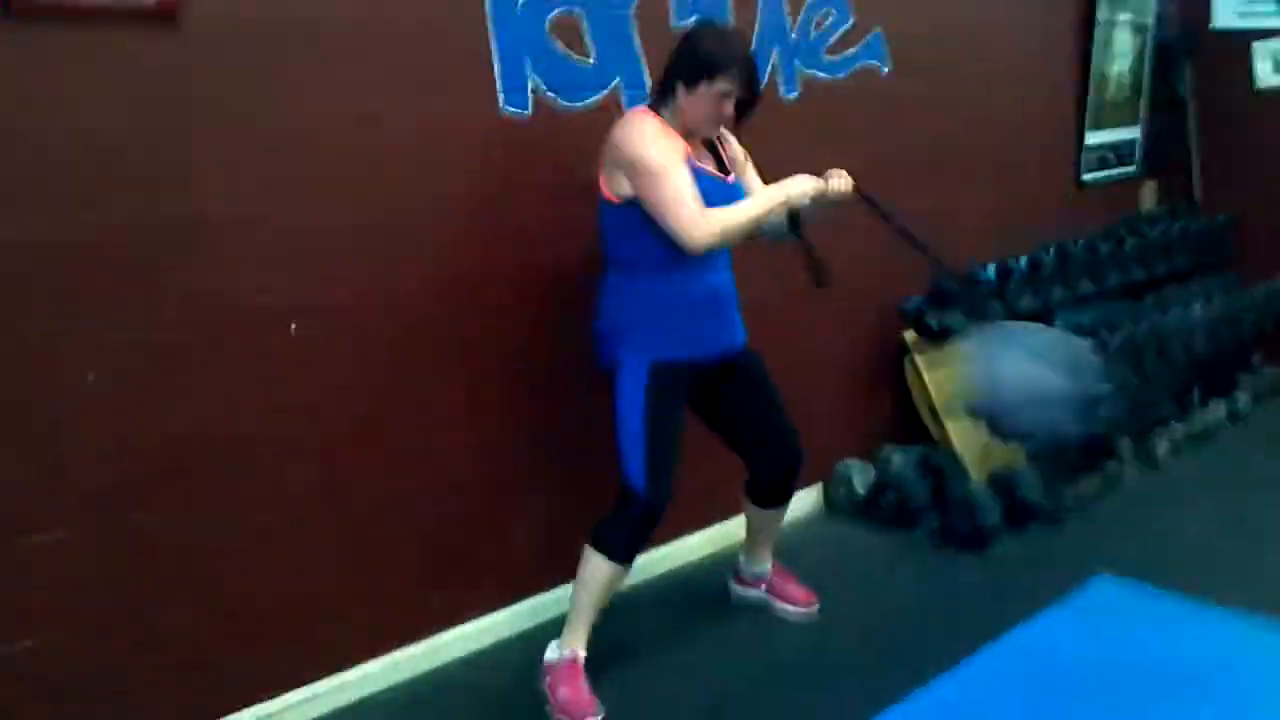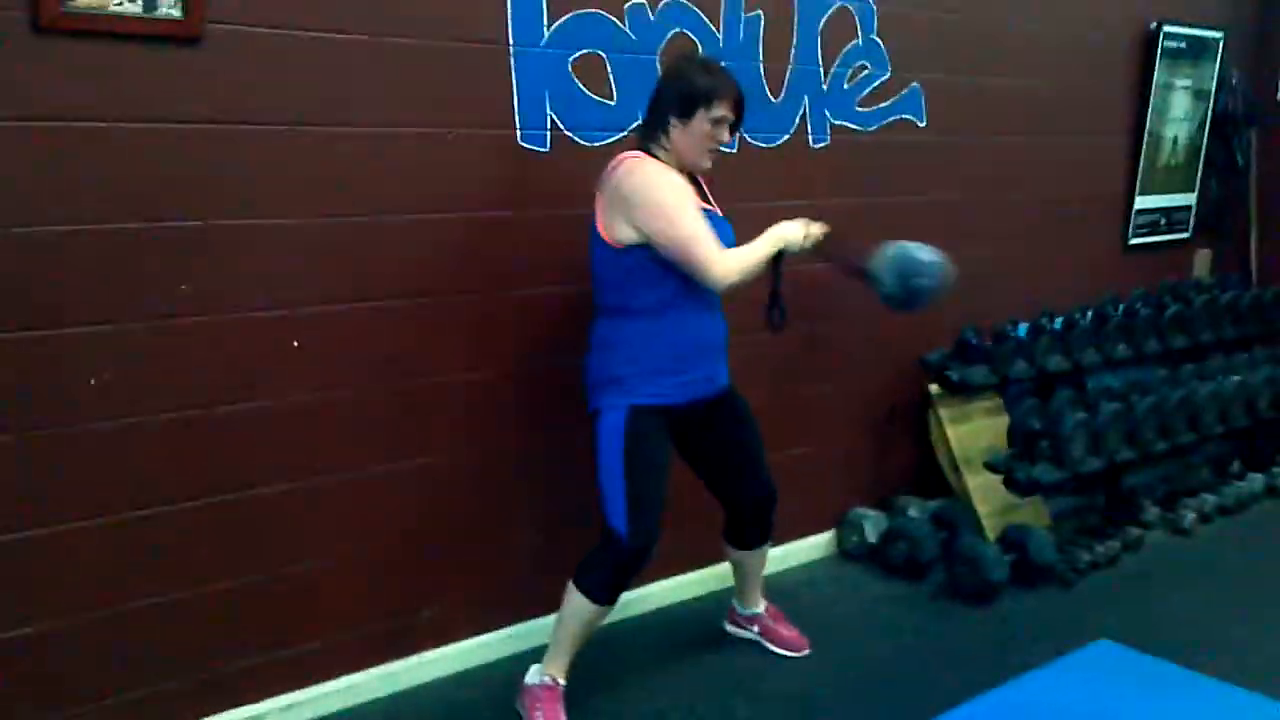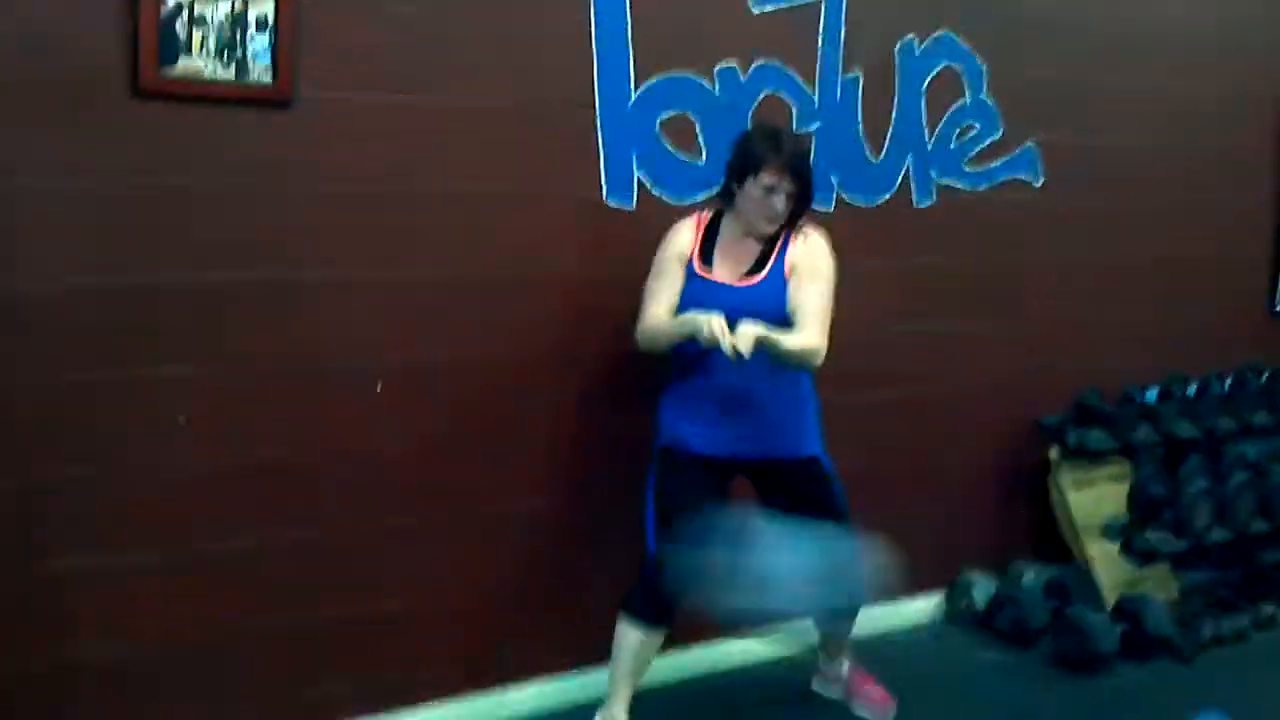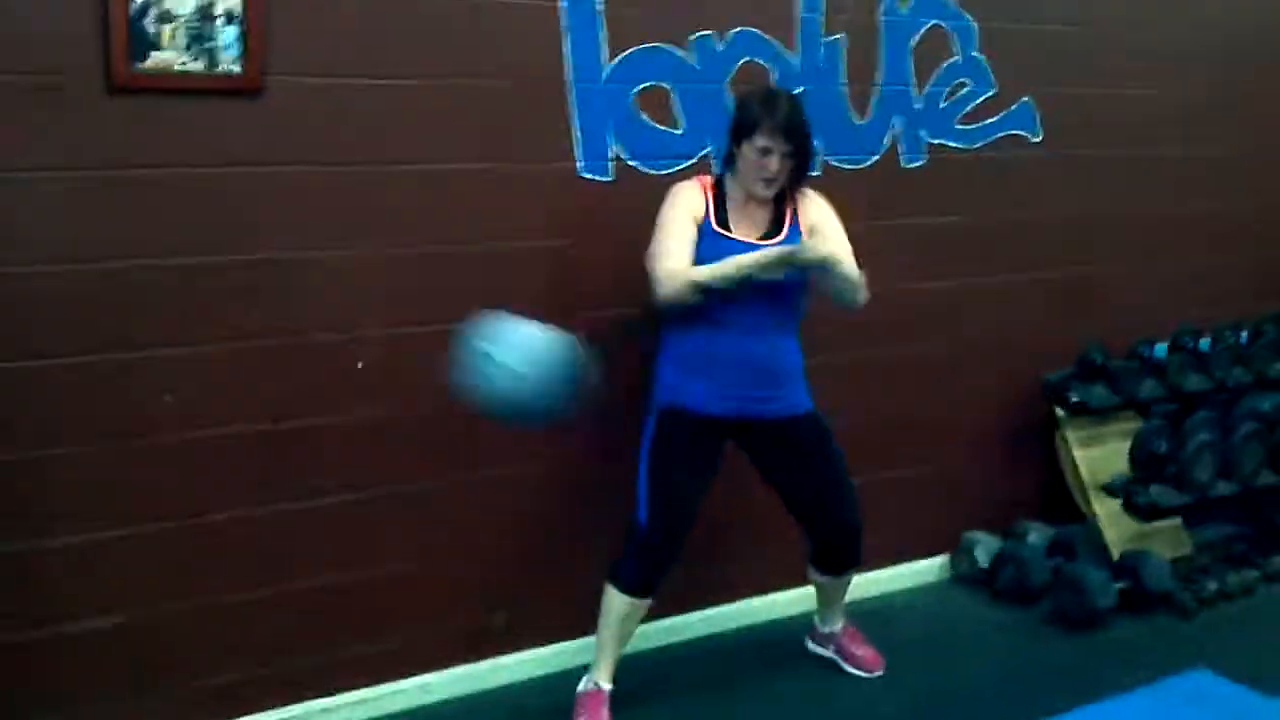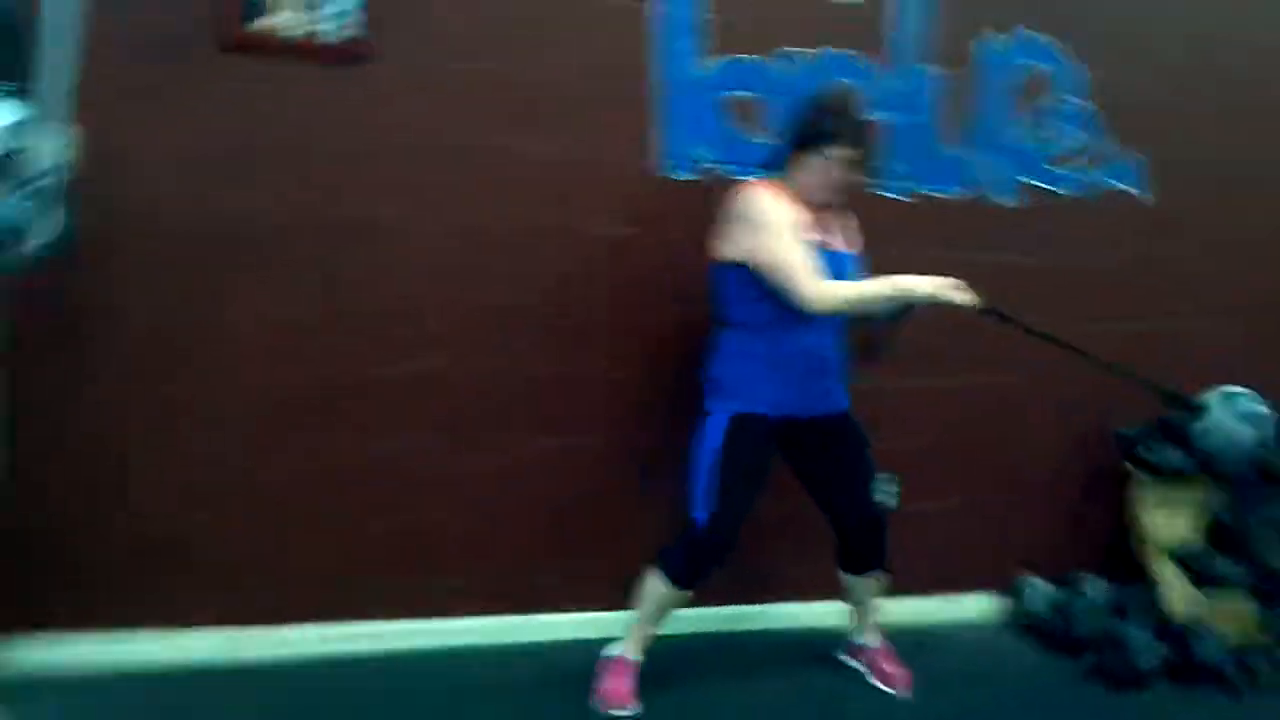
dt=0.4s
person 1, frame 1
left shoulder: (720, 141)
right shoulder: (640, 134)
left elbow: (767, 220)
right elbow: (697, 232)
left wrist: (814, 191)
right wrist: (777, 193)
left hip: (716, 339)
right hip: (649, 346)
left knee: (781, 455)
right knee: (644, 497)
left ankle: (755, 570)
right ankle: (567, 654)
person 1, frame 2
left shoulder: (685, 179)
right shoulder: (640, 177)
left elbow: (707, 268)
right elbow: (718, 271)
left wrist: (785, 241)
right wrist: (777, 236)
left hip: (703, 382)
right hip: (635, 391)
left knee: (755, 495)
right knee: (629, 540)
left ankle: (749, 610)
person 1, frame 3
left shoulder: (807, 246)
right shoulder: (688, 236)
left elbow: (814, 350)
right elbow: (647, 334)
left wrist: (764, 337)
right wrist: (694, 323)
left hip: (785, 439)
right hip: (695, 437)
right knee: (663, 574)
person 1, frame 4
left shoulder: (809, 208)
right shoulder: (690, 196)
left elbow: (854, 294)
right elbow: (668, 288)
left wrist: (829, 261)
right wrist: (750, 262)
left hip: (778, 401)
right hip: (690, 398)
left knee: (840, 524)
right knee: (654, 540)
left ankle: (830, 630)
person 1, frame 5
left shoulder: (836, 216)
right shoulder: (759, 203)
left elbow: (857, 296)
right elbow: (814, 296)
left wrist: (922, 291)
right wrist: (904, 285)
left hip: (820, 402)
right hip: (747, 402)
left knee: (864, 521)
right knee: (709, 535)
left ankle: (865, 642)
right ankle: (626, 654)
